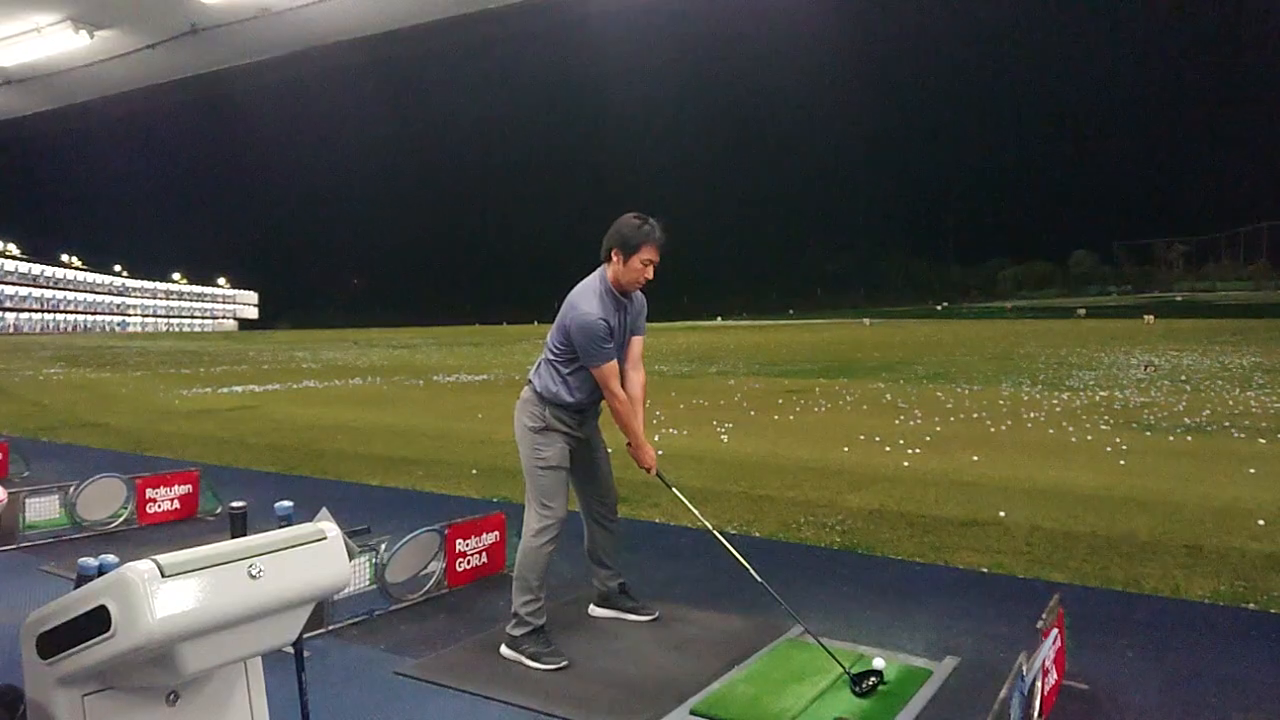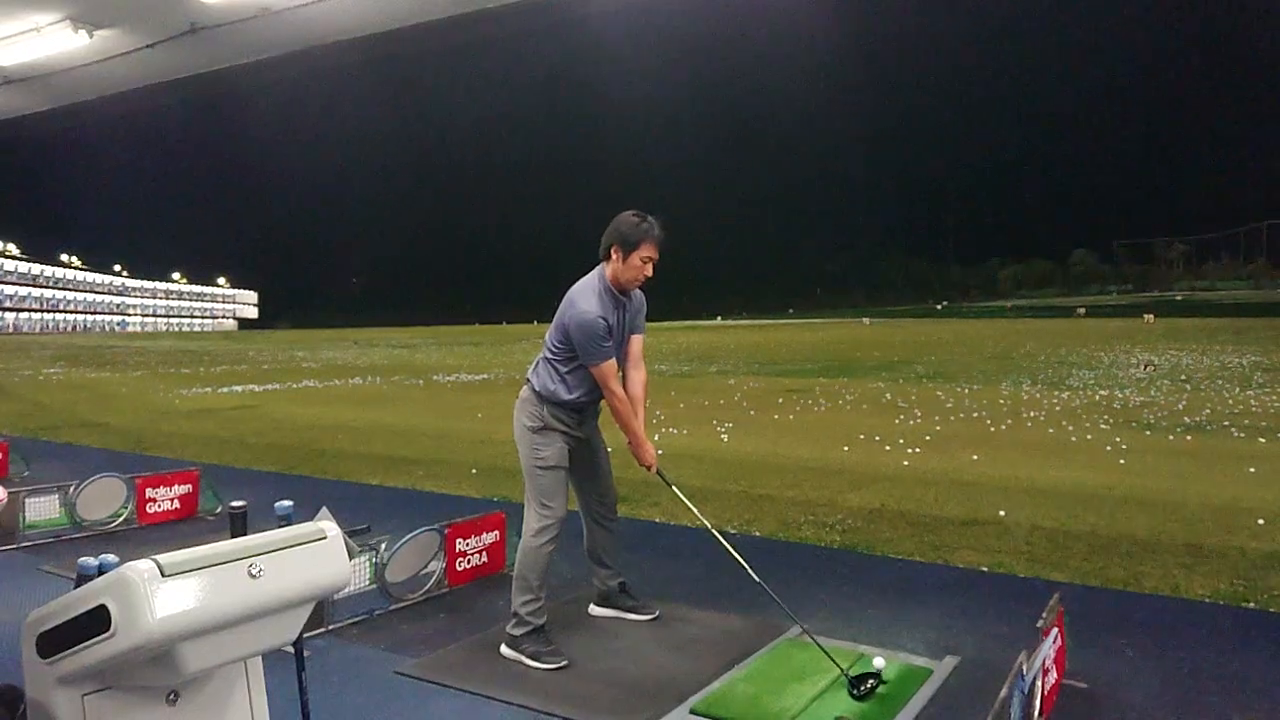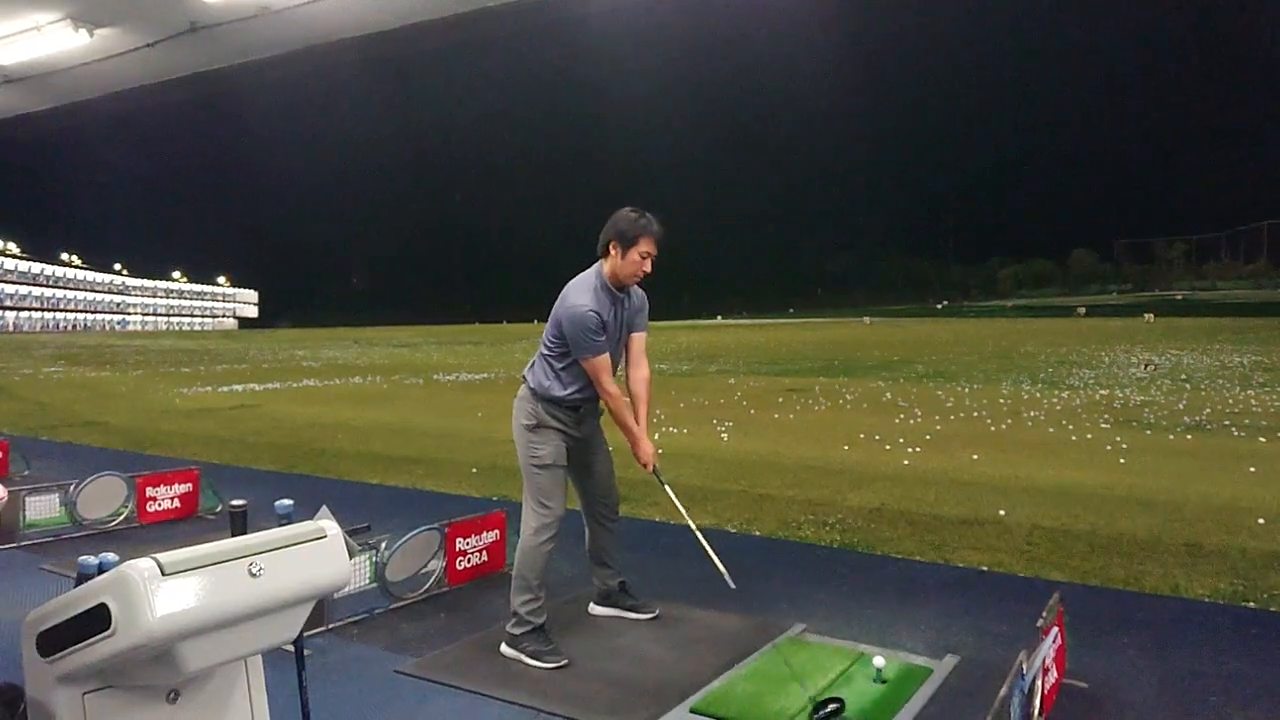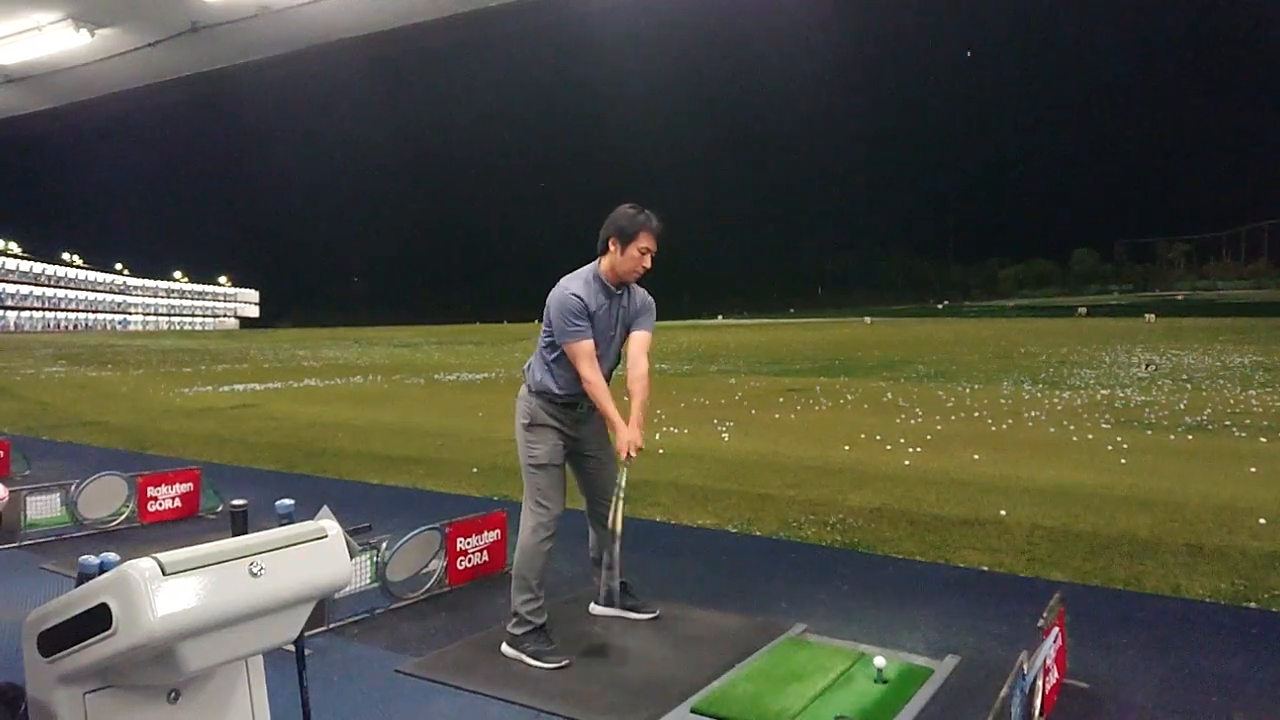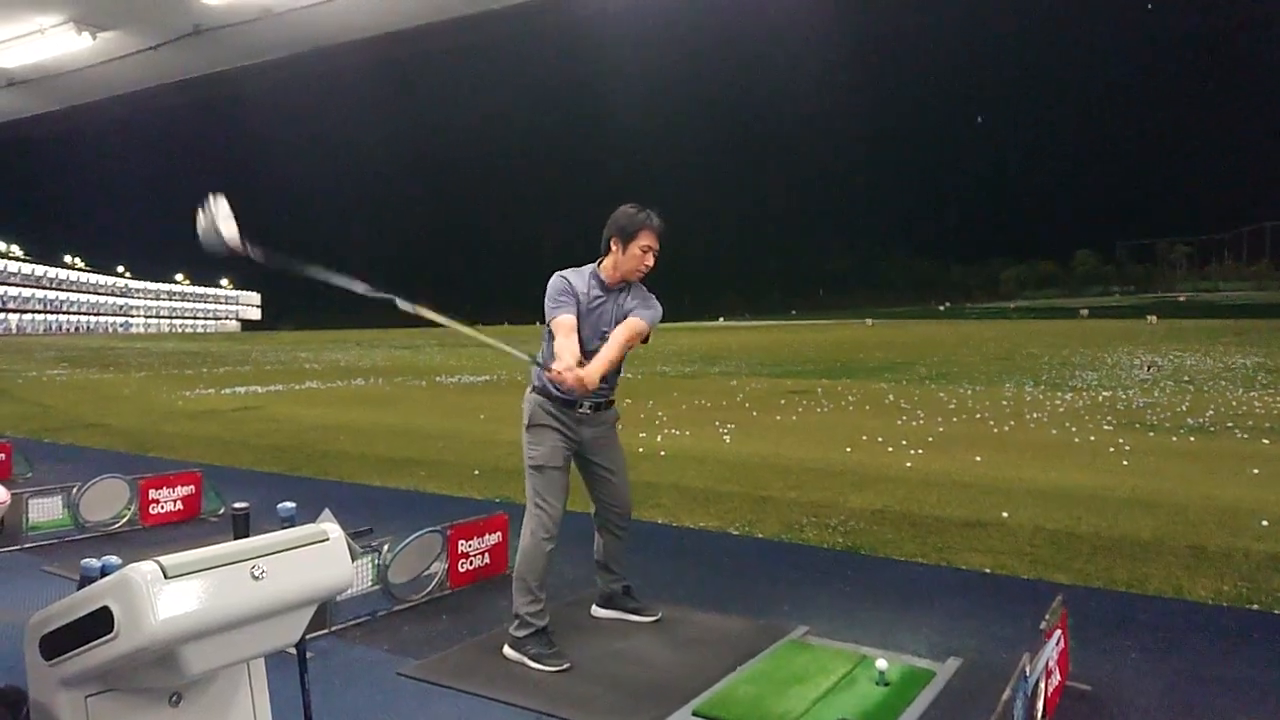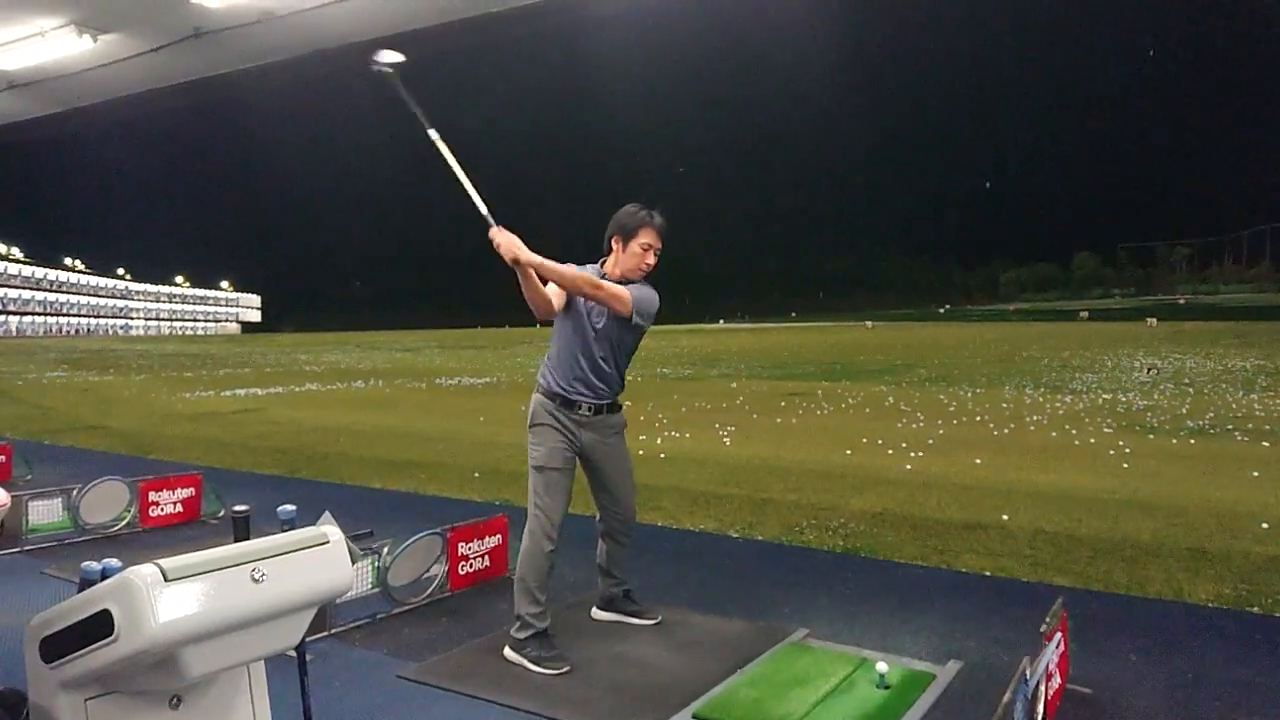
dt=0.5s
person 1, frame 1
left shoulder: (635, 301)
right shoulder: (588, 313)
left elbow: (633, 372)
right elbow: (613, 390)
left wrist: (640, 435)
right wrist: (639, 446)
left hip: (582, 416)
right hip: (546, 417)
left knee: (603, 505)
right knee: (547, 518)
left ankle: (609, 594)
right ankle: (522, 631)
person 1, frame 2
left shoulder: (634, 299)
right shoulder: (587, 310)
left elbow: (634, 369)
right elbow: (612, 389)
left wrist: (641, 431)
right wrist: (640, 443)
left hip: (582, 414)
right hip: (545, 415)
left knee: (602, 504)
right knee: (546, 518)
left ankle: (609, 592)
right ankle: (522, 631)
person 1, frame 3
left shoulder: (635, 299)
right shoulder: (581, 305)
left elbow: (637, 366)
right elbow: (605, 384)
left wrist: (644, 431)
right wrist: (635, 439)
left hip: (583, 413)
right hip: (544, 412)
left knee: (604, 504)
right knee: (545, 517)
left ankle: (609, 592)
right ankle: (522, 630)
person 1, frame 4
left shoulder: (641, 303)
right shoulder: (570, 294)
left elbow: (637, 363)
right elbow: (587, 370)
left wrist: (636, 425)
right wrist: (618, 427)
left hip: (587, 412)
right hip: (544, 410)
left knee: (608, 504)
right knee: (543, 516)
left ankle: (610, 594)
right ankle: (523, 630)
person 1, frame 5
left shoulder: (646, 305)
right shoulder: (566, 282)
left elbow: (621, 338)
right elbow: (564, 337)
left wrist: (590, 375)
right wrist: (567, 368)
left hip: (599, 414)
right hip: (550, 410)
left knee: (617, 508)
right knee: (544, 519)
left ankle: (612, 595)
right ankle: (525, 632)
person 1, frame 6
left shoulder: (645, 298)
right shoulder: (567, 275)
left elbow: (594, 290)
right elbow: (547, 308)
left wrist: (532, 258)
right wrist: (525, 270)
left hip: (606, 419)
right hip: (555, 412)
left knee: (620, 513)
right knee: (545, 522)
left ankle: (612, 597)
right ankle: (525, 635)
